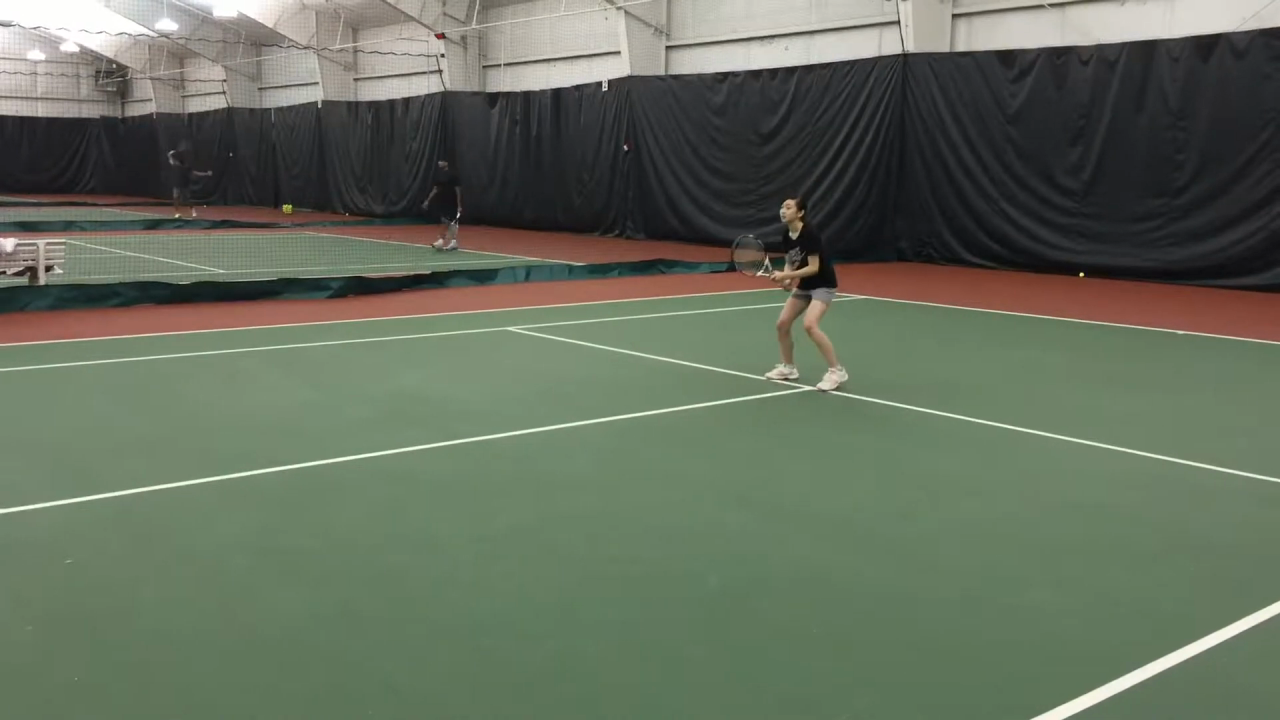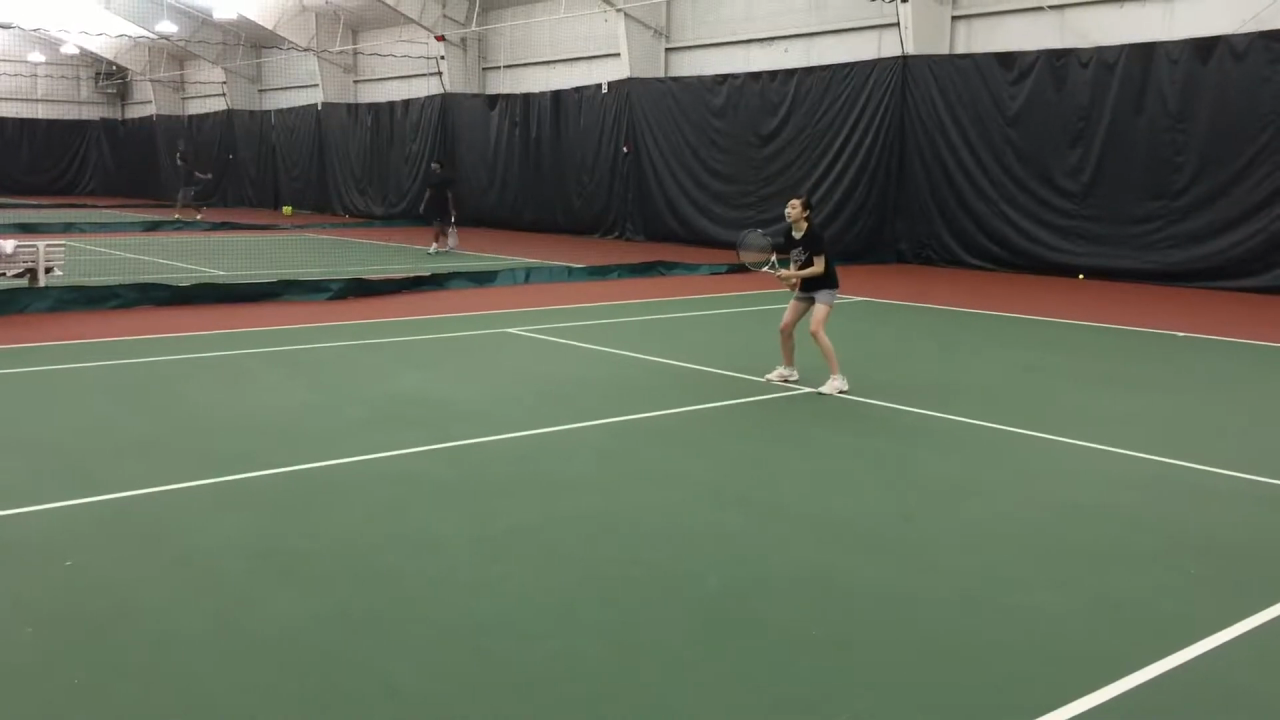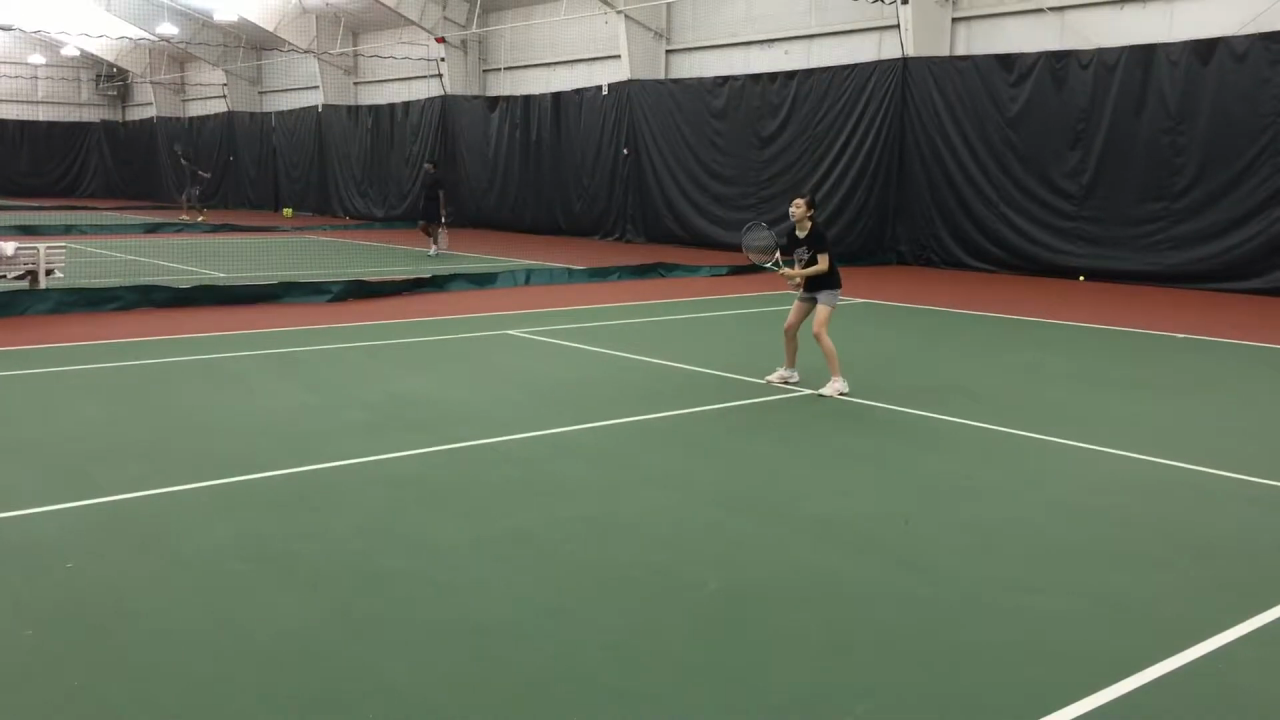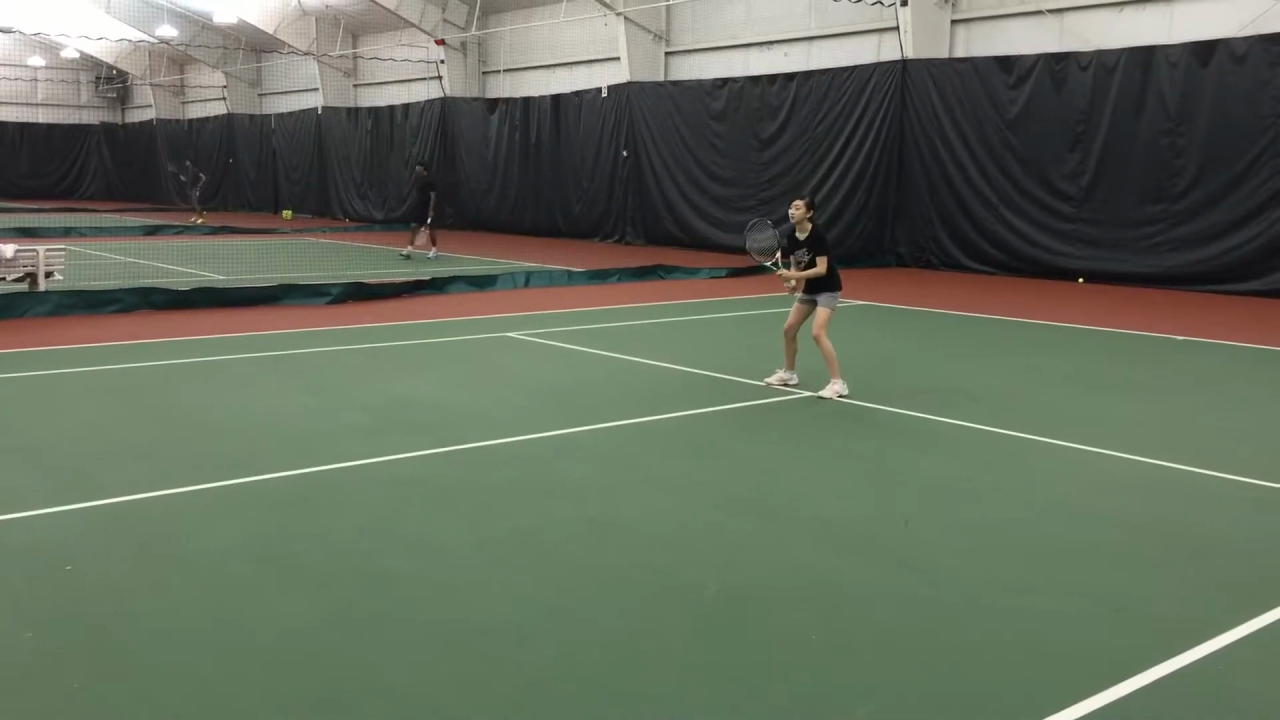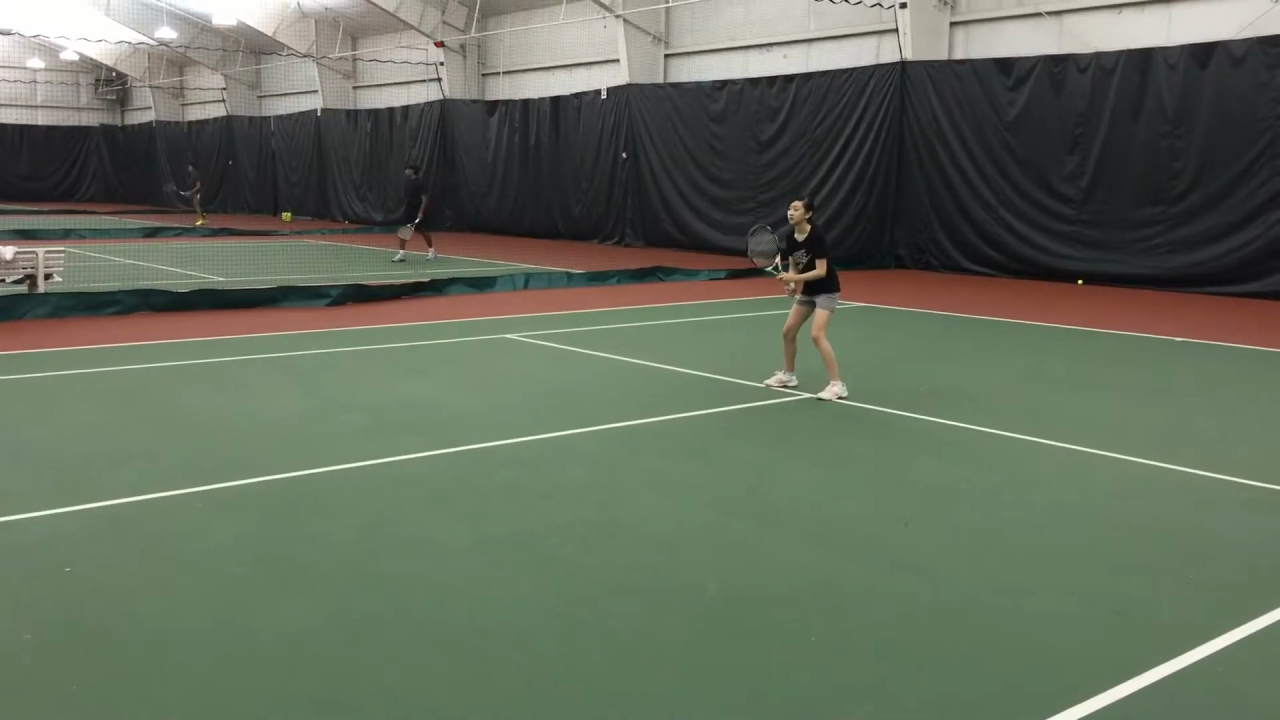
dt=0.2s
person 1, frame 1
left shoulder: (810, 234)
right shoulder: (786, 235)
left elbow: (813, 268)
left wrist: (786, 276)
right wrist: (787, 279)
left hip: (823, 285)
right hip: (804, 285)
left knee: (810, 325)
right knee: (782, 324)
left ankle: (836, 370)
right ankle: (788, 368)
person 1, frame 2
left shoulder: (814, 234)
right shoulder: (788, 235)
left elbow: (819, 268)
left wrist: (792, 274)
right wrist: (791, 279)
left hip: (825, 286)
right hip: (805, 287)
left knee: (815, 329)
right knee: (785, 327)
left ankle: (837, 379)
right ankle: (788, 369)
person 1, frame 3
left shoulder: (817, 233)
right shoulder: (792, 235)
left elbow: (823, 266)
left wrist: (796, 274)
right wrist: (797, 279)
left hip: (828, 287)
right hip: (809, 287)
left knee: (818, 331)
right knee: (789, 328)
left ankle: (838, 381)
right ankle: (789, 371)
person 1, frame 4
left shoulder: (818, 235)
right shoulder: (791, 236)
left elbow: (822, 269)
left wrist: (794, 276)
right wrist: (792, 282)
left hip: (828, 289)
right hip: (809, 289)
left knee: (818, 333)
right knee: (789, 329)
left ankle: (838, 383)
right ankle: (789, 373)
person 1, frame 5
left shoulder: (817, 237)
right shoulder: (790, 238)
left elbow: (821, 271)
right elbow: (793, 267)
left wrist: (794, 278)
right wrist: (791, 284)
left hip: (826, 291)
right hip: (807, 291)
left knee: (817, 335)
right knee: (788, 331)
left ankle: (837, 385)
right ankle: (788, 375)
